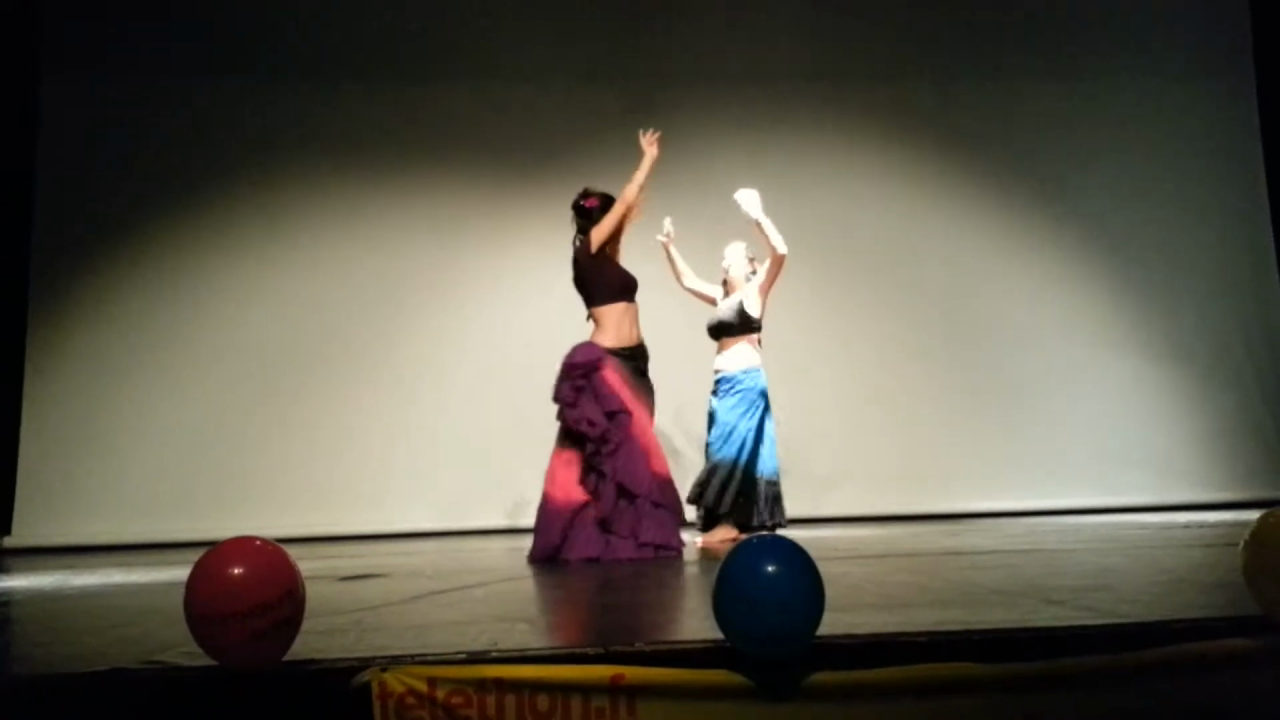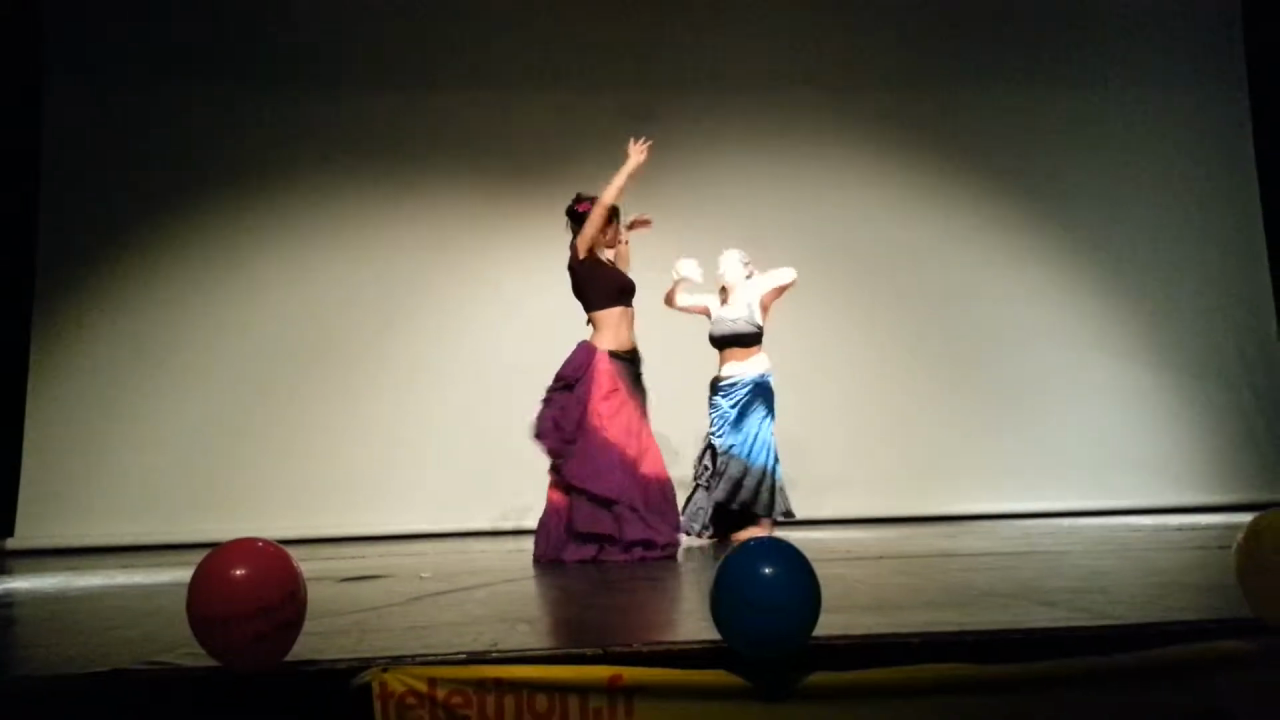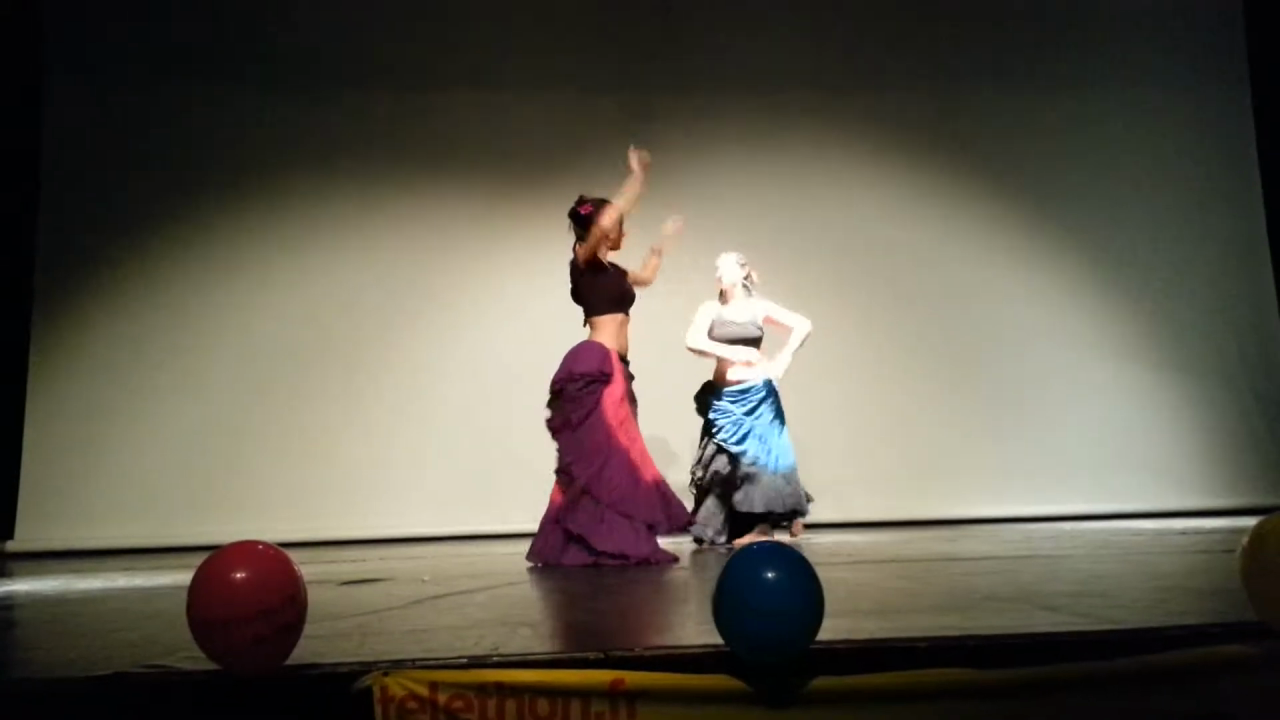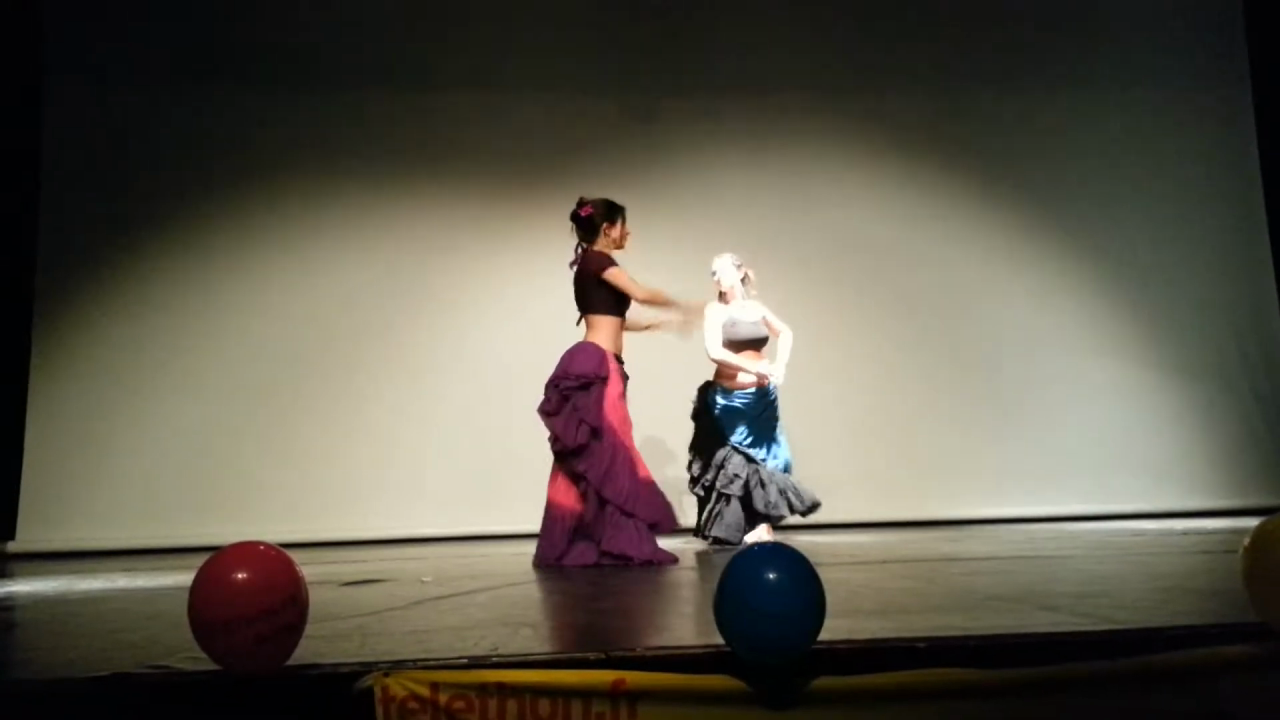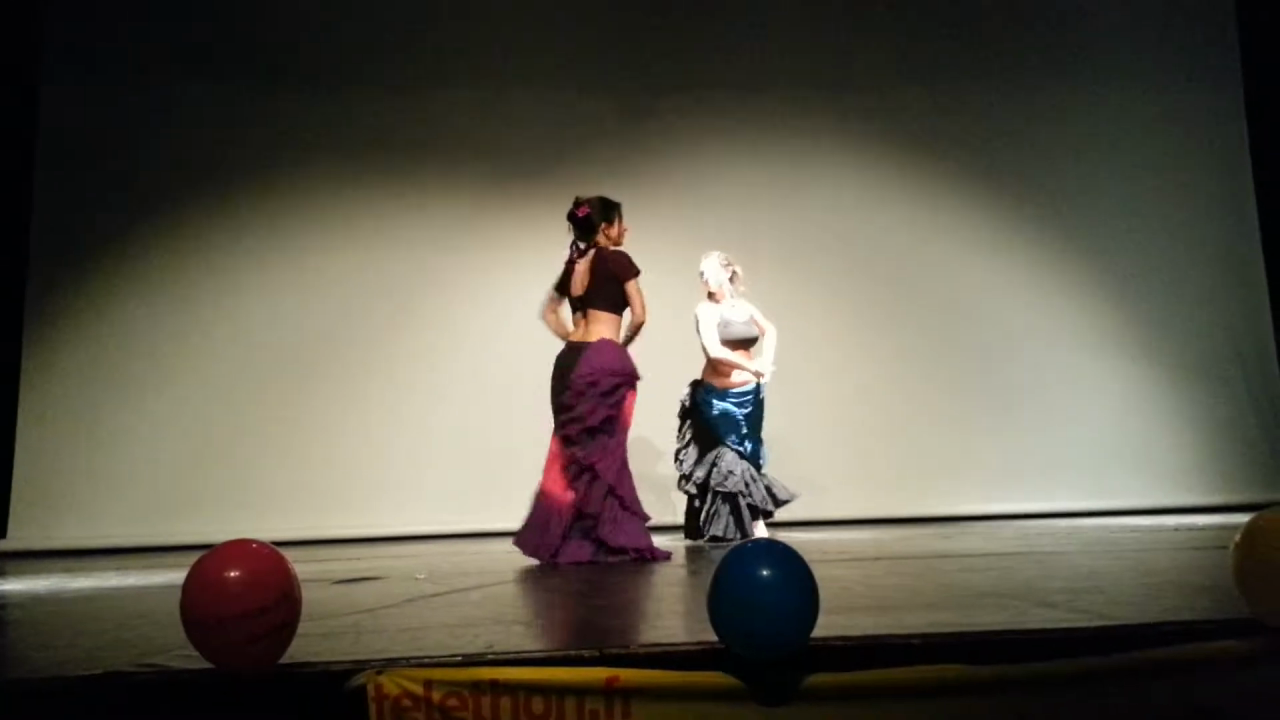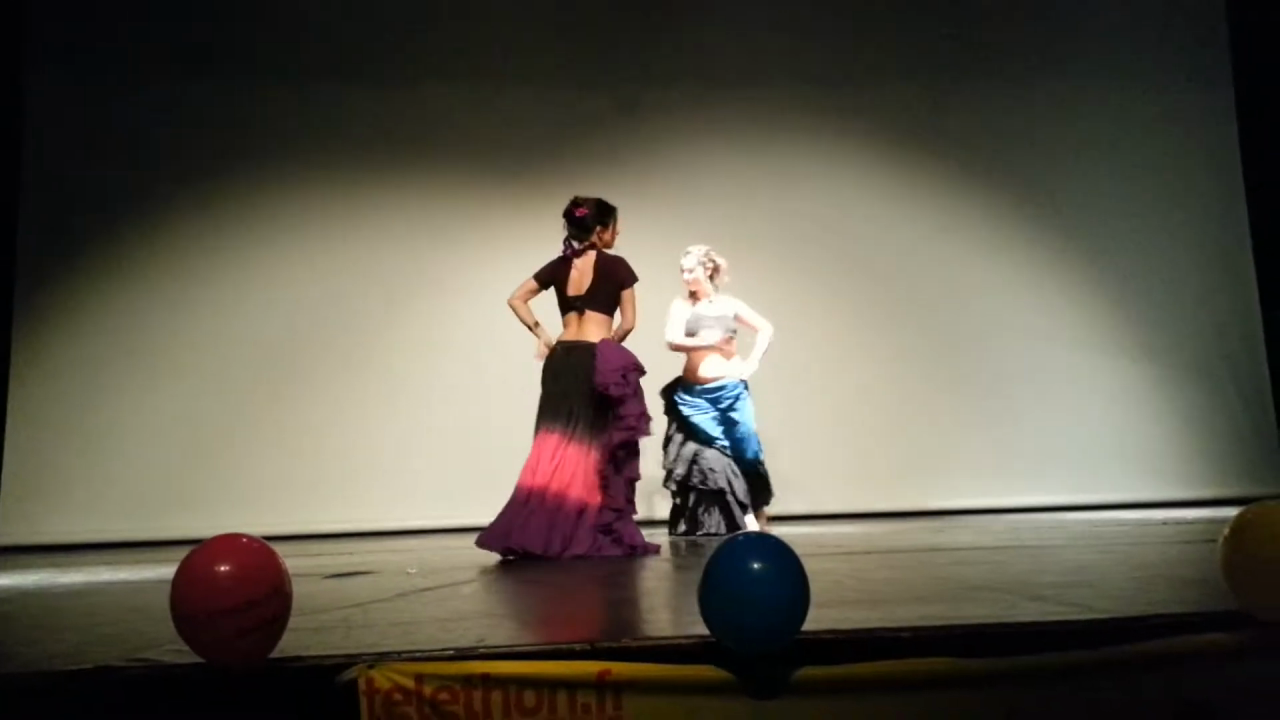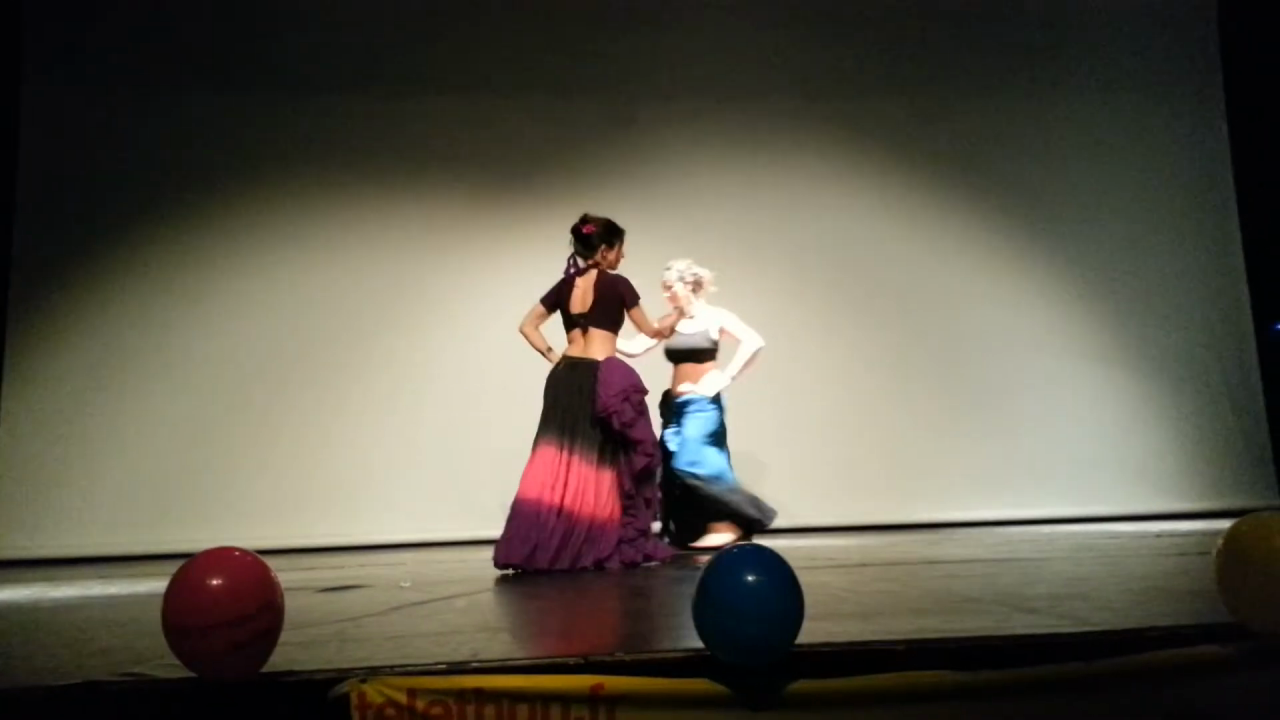
dt=0.2s
person 1, frame 1
left shoulder: (602, 258)
right shoulder: (585, 252)
right elbow: (626, 201)
left wrist: (621, 235)
right wrist: (648, 159)
left hip: (632, 360)
right hip: (606, 362)
left knee: (629, 449)
right knee: (610, 449)
left ankle: (617, 537)
right ankle: (599, 539)
person 1, frame 2
left shoulder: (601, 264)
right shoulder: (581, 258)
right elbow: (599, 205)
left wrist: (626, 233)
right wrist: (632, 165)
left hip: (626, 365)
right hip: (601, 365)
left knee: (627, 451)
right knee: (604, 451)
left ankle: (613, 538)
right ankle: (594, 540)
person 1, frame 3
left shoulder: (608, 270)
right shoulder: (584, 262)
left elbow: (643, 278)
right elbow: (603, 226)
left wrist: (662, 240)
right wrist: (637, 181)
left hip: (610, 367)
right hip: (599, 366)
left knee: (613, 450)
right knee: (600, 450)
left ankle: (594, 538)
right ankle: (602, 541)
person 1, frame 4
left shoulder: (589, 268)
right shoulder: (599, 261)
left elbow: (616, 322)
right elbow: (642, 295)
left wrist: (666, 320)
right wrist: (680, 306)
left hip: (595, 366)
right hip: (594, 366)
left knee: (601, 455)
right knee: (601, 454)
left ankle: (581, 545)
right ankle: (601, 546)
person 1, frame 5
left shoulder: (574, 266)
right shoulder: (618, 261)
left elbow: (550, 313)
right elbow: (638, 315)
right wrist: (620, 345)
left hip: (573, 360)
right hip: (603, 360)
left knee: (578, 448)
right knee: (598, 449)
left ankle: (564, 539)
right ankle: (595, 542)
person 1, frame 6
left shoulder: (559, 266)
right shoulder: (615, 266)
left elbow: (516, 299)
right elbow: (628, 323)
left wrist: (541, 334)
left hip: (561, 360)
right hip: (597, 360)
left knee: (562, 445)
right knee: (596, 445)
left ankle: (546, 534)
right ankle: (597, 536)
person 1, frame 7
left shoulder: (565, 285)
right shoulder: (615, 284)
left elbow: (527, 325)
right elbow: (651, 328)
left wrist: (551, 356)
right wrist: (672, 323)
left hip: (564, 378)
right hip: (603, 378)
left knee: (560, 461)
right knee: (616, 461)
left ankle: (537, 546)
right ankle: (629, 544)
person 2, frame 1
left shoulder: (755, 292)
right shoulder: (721, 297)
left elbow: (779, 253)
right elbow: (684, 279)
left wrist: (757, 215)
right wrist: (669, 246)
left hip: (746, 382)
right hip: (725, 384)
left knee: (731, 447)
right knee: (727, 448)
left ankle: (727, 524)
right ankle: (741, 520)
person 2, frame 2
left shoulder: (757, 299)
right shoulder: (714, 305)
left elbow: (789, 276)
right elbow: (673, 302)
left wrist: (757, 285)
right wrist: (681, 278)
left hip: (754, 388)
right hip: (724, 393)
left knee: (749, 448)
right knee: (724, 454)
left ankle: (762, 521)
right ankle: (727, 524)
person 2, frame 3
left shoulder: (759, 307)
right shoulder: (710, 309)
left elbow: (803, 325)
right elbow: (691, 341)
left wrist: (782, 359)
right wrist: (730, 352)
left hip: (759, 394)
right hip: (723, 398)
left knee: (764, 454)
right knee: (727, 460)
left ankle: (774, 523)
person 2, frame 4
left shoulder: (757, 308)
right shoulder: (715, 310)
left elbow: (786, 333)
right elbow: (715, 352)
left wrist: (780, 367)
right wrist: (758, 369)
left hip: (761, 397)
right hip: (727, 400)
left knee: (765, 457)
right knee: (733, 460)
left ankle: (760, 524)
right ankle: (742, 525)
person 2, frame 5
left shoulder: (745, 307)
right shoulder: (706, 309)
left elbow: (770, 332)
right elbow: (714, 350)
left wrist: (766, 366)
right wrist: (754, 367)
left hip: (749, 396)
right hip: (717, 399)
left knee: (747, 457)
right knee: (725, 459)
left ankle: (753, 522)
person 2, frame 6
left shoulder: (730, 304)
right shoulder: (681, 305)
left elbow: (766, 328)
right elbow: (672, 340)
left wrist: (752, 362)
right wrist: (701, 341)
left hip: (731, 390)
right hip: (692, 395)
left knee: (745, 450)
right knee: (708, 456)
left ankle: (753, 510)
person 2, frame 7
left shoulder: (714, 316)
left elbow: (755, 342)
right elbow: (636, 348)
left wrist: (726, 377)
left hip: (703, 404)
right hip: (676, 405)
left knee: (693, 462)
right knee: (677, 465)
left ankle: (725, 525)
